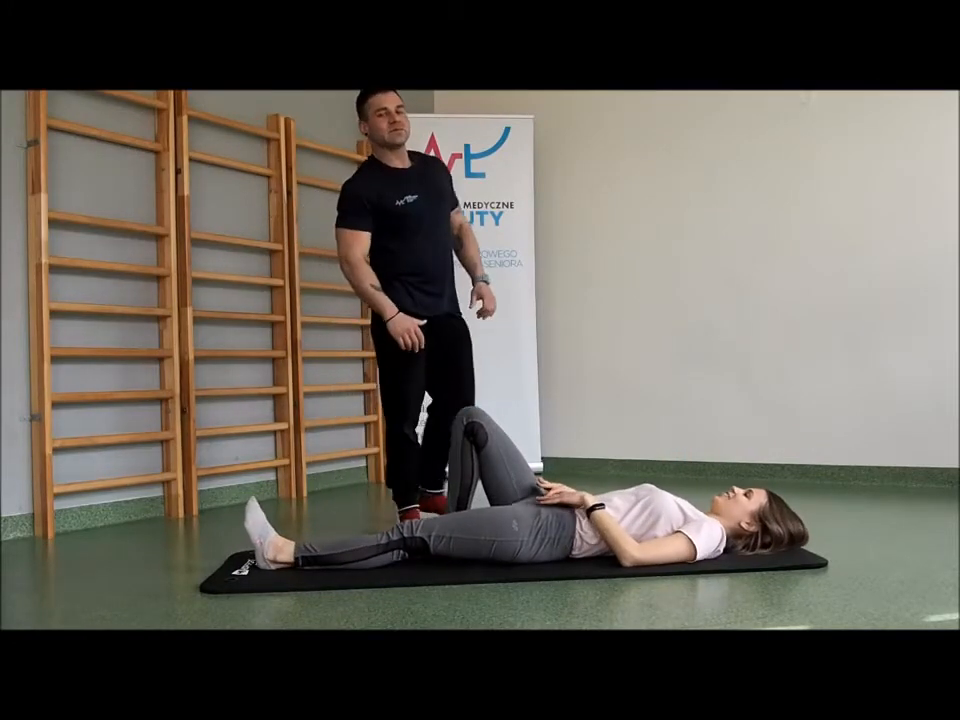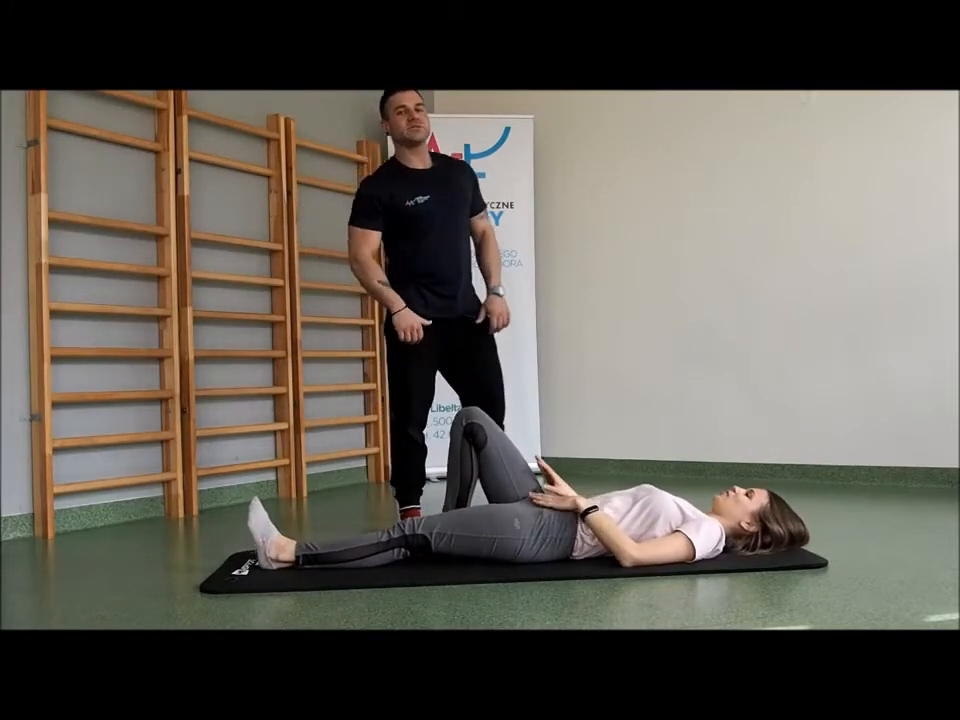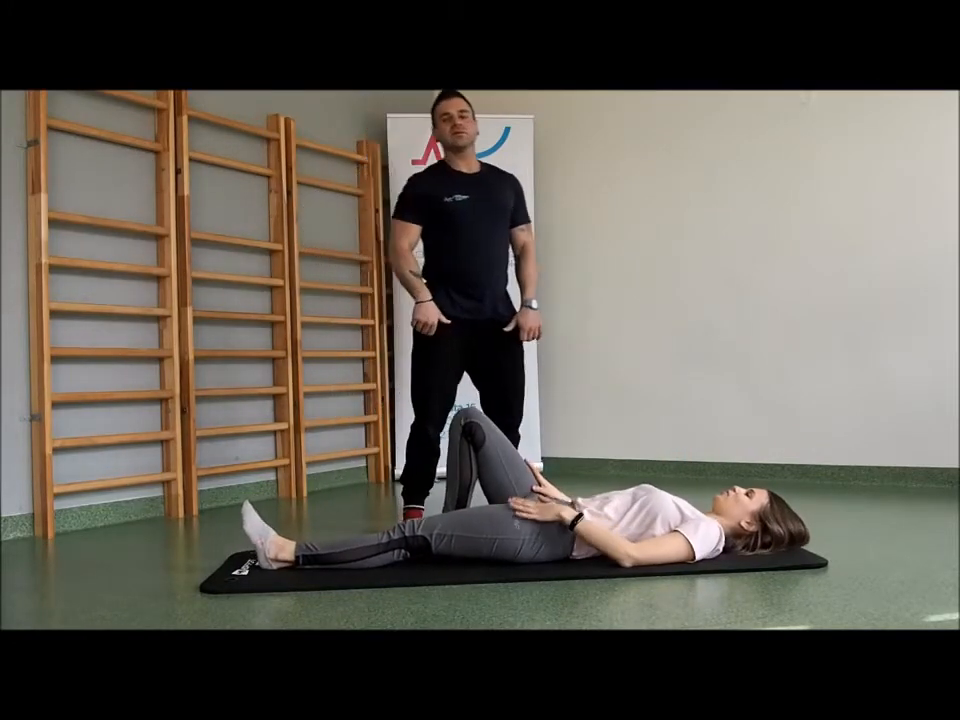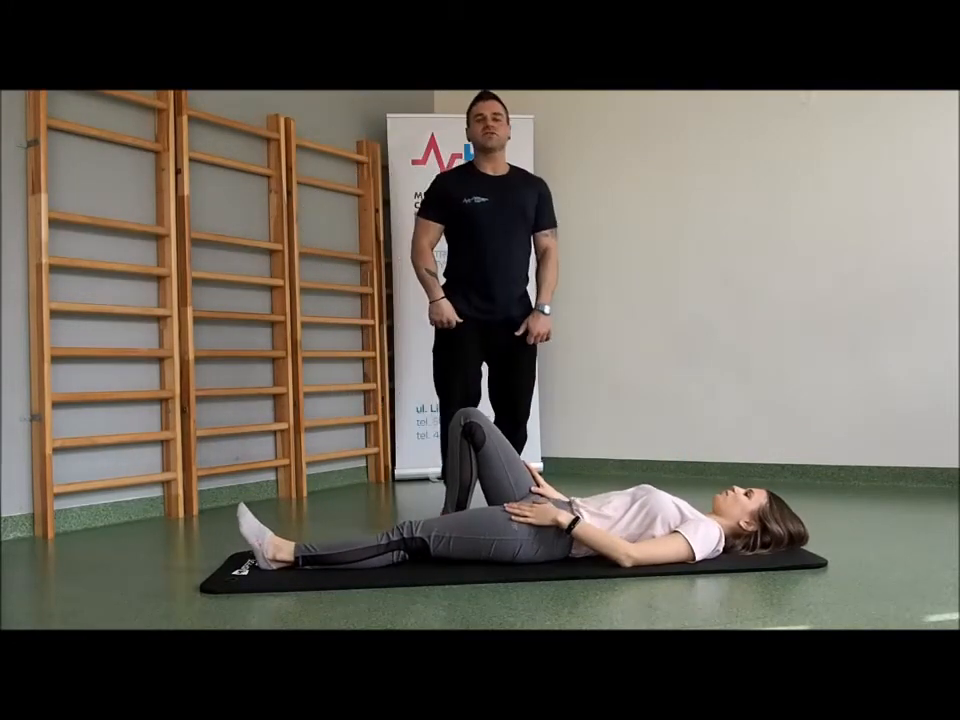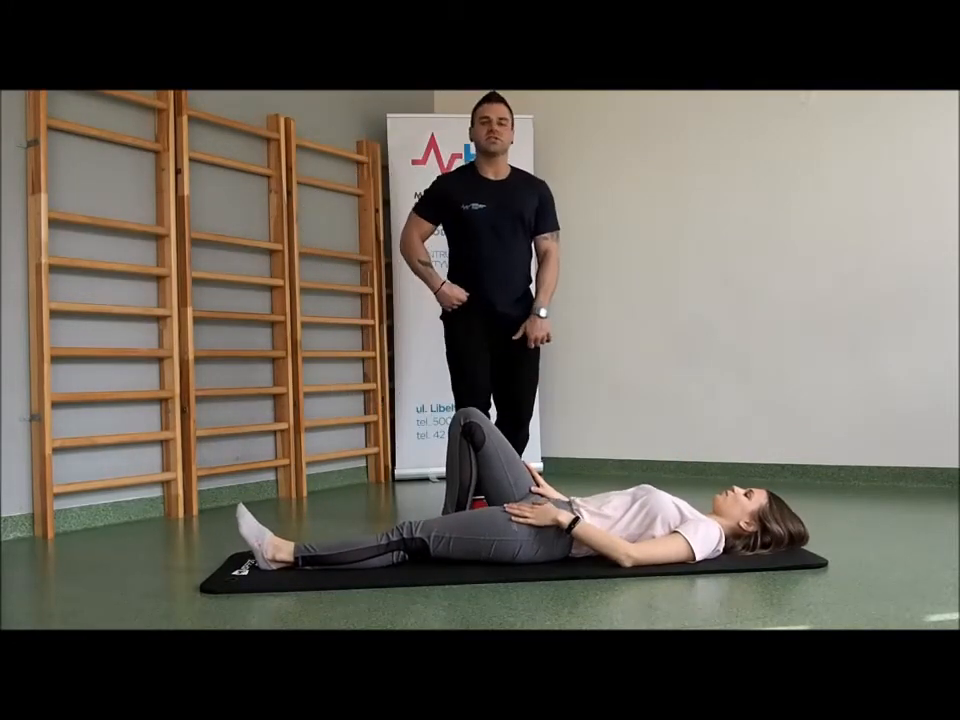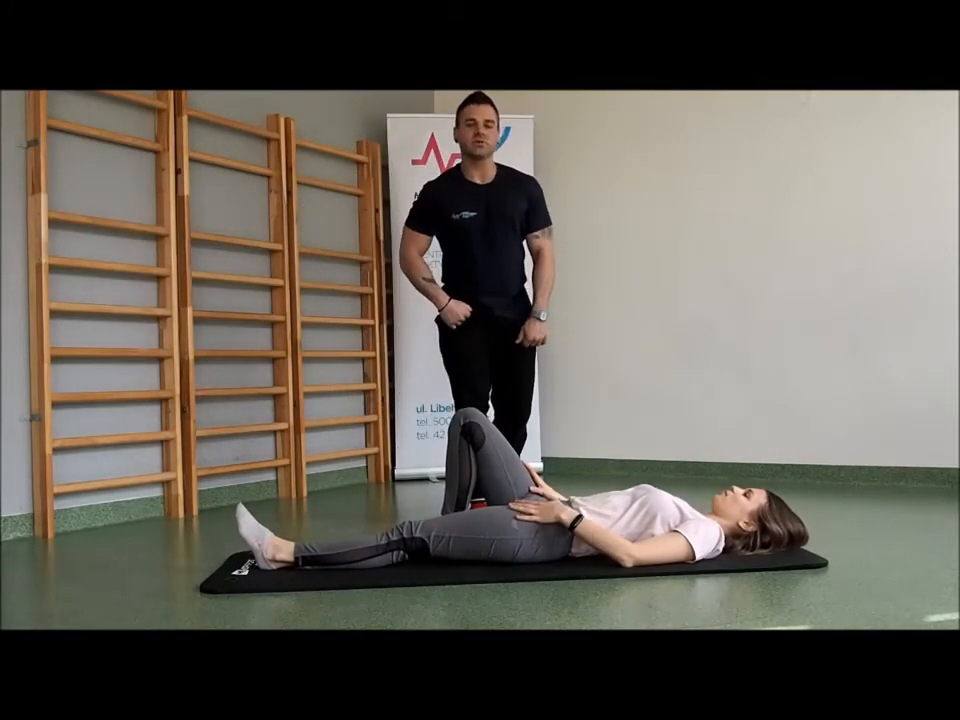
dt=0.3s
person 1, frame 1
left shoulder: (709, 537)
right shoulder: (693, 517)
left elbow: (632, 555)
left wrist: (588, 501)
right wrist: (571, 493)
left hip: (547, 535)
right hip: (547, 509)
left knee: (410, 537)
right knee: (471, 421)
left ankle: (287, 554)
right ankle: (451, 530)
person 1, frame 2
left shoulder: (707, 536)
right shoulder: (692, 517)
left elbow: (631, 554)
left wrist: (582, 504)
right wrist: (569, 490)
left hip: (548, 535)
right hip: (550, 510)
left knee: (411, 535)
right knee: (471, 420)
left ankle: (291, 554)
right ankle: (452, 533)
person 1, frame 3
left shoulder: (707, 537)
right shoulder: (691, 517)
left elbow: (629, 555)
left wrist: (566, 515)
right wrist: (557, 493)
left hip: (548, 536)
right hip: (552, 510)
left knee: (410, 536)
right knee: (468, 420)
left ankle: (290, 553)
right ankle: (450, 534)
person 1, frame 4
left shoulder: (707, 537)
right shoulder: (692, 518)
left elbow: (629, 554)
left wrist: (563, 519)
right wrist: (556, 495)
left hip: (548, 537)
right hip: (553, 511)
left knee: (409, 537)
right knee: (469, 420)
left ankle: (289, 553)
right ankle: (451, 533)
person 1, frame 5
left shoulder: (707, 537)
right shoulder: (690, 517)
left elbow: (630, 555)
left wrist: (564, 519)
right wrist: (555, 495)
left hip: (546, 537)
right hip: (551, 511)
left knee: (408, 537)
right knee: (469, 421)
left ankle: (288, 553)
right ankle: (451, 533)
person 1, frame 6
left shoulder: (706, 536)
right shoulder: (690, 516)
left elbow: (630, 554)
left wrist: (567, 515)
right wrist: (557, 495)
left hip: (547, 537)
right hip: (555, 511)
left knee: (408, 538)
right knee: (468, 420)
left ankle: (289, 555)
right ankle: (451, 532)
person 2, frame 1
left shoulder: (434, 169)
right shoulder: (362, 187)
left elbow: (459, 227)
right elbow: (352, 259)
left wrist: (480, 278)
right wrist: (390, 314)
left hip: (447, 312)
right hip: (403, 318)
left knee: (457, 406)
right knee: (403, 417)
left ankle: (432, 488)
right ankle: (408, 508)
person 2, frame 2
left shoulder: (459, 172)
right shoulder: (378, 187)
left elbow: (483, 232)
right elbow: (361, 256)
left wrist: (495, 290)
right wrist: (398, 309)
left hip: (466, 314)
right hip: (415, 319)
left knee: (490, 407)
right knee: (410, 419)
right ankle: (410, 508)
person 2, frame 3
left shoulder: (506, 183)
right shoulder: (424, 185)
left elbow: (525, 246)
right elbow: (400, 248)
left wrist: (529, 304)
right wrist: (423, 299)
left hip: (499, 319)
right hip: (444, 319)
left knee: (507, 417)
right knee: (430, 418)
right ankle: (413, 506)
person 2, frame 4
left shoulder: (534, 187)
right shoulder: (449, 185)
left elbow: (548, 251)
right elbow: (422, 245)
left wrist: (542, 309)
right wrist: (436, 297)
left hip: (515, 320)
right hip: (461, 318)
left knee: (513, 416)
right knee: (459, 411)
person 2, frame 5
left shoulder: (535, 190)
right shoulder: (449, 187)
left elbow: (549, 254)
right elbow: (410, 240)
left wrist: (540, 311)
right wrist: (439, 286)
left hip: (519, 320)
right hip: (467, 315)
left knee: (516, 416)
right knee: (473, 408)
person 2, frame 6
left shoulder: (524, 187)
right shoulder: (438, 193)
left elbow: (543, 252)
right elbow: (409, 255)
left wrist: (539, 314)
right wrist: (443, 302)
left hip: (515, 319)
right hip: (463, 320)
left knee: (515, 413)
right knee: (473, 411)
